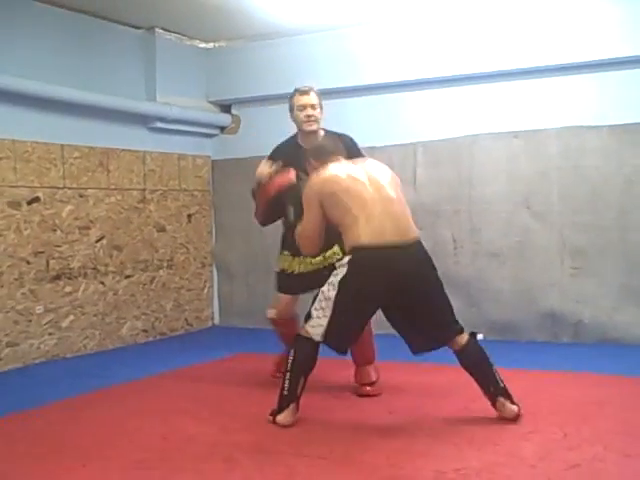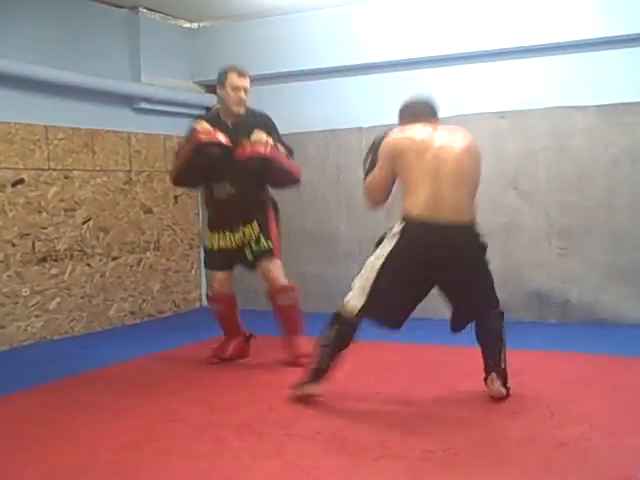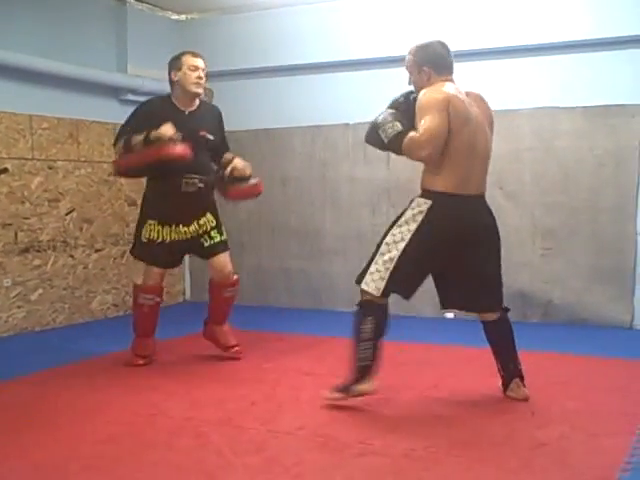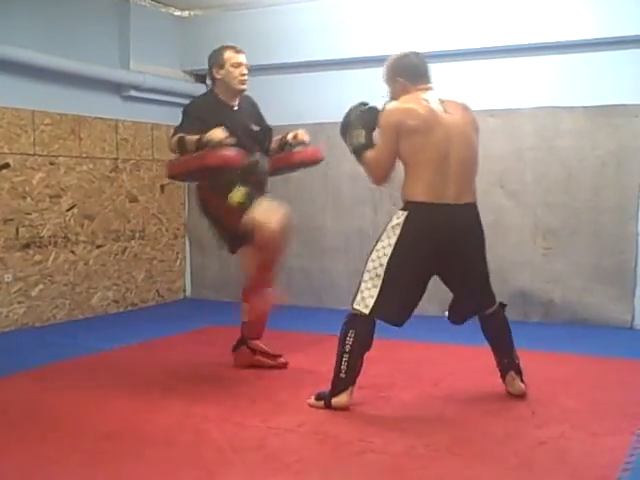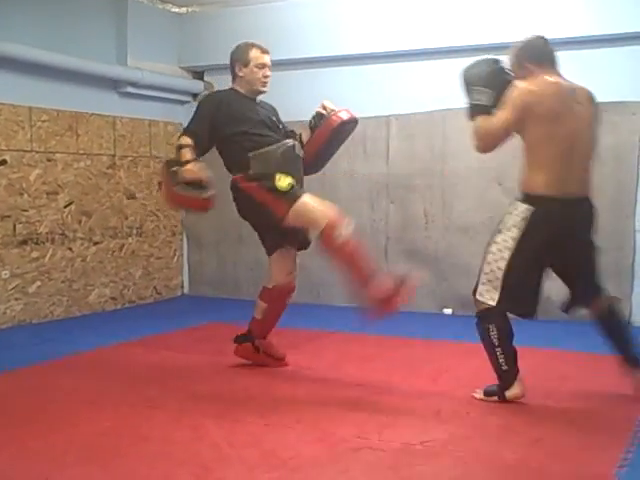
dt=0.5s
person 1, frame 1
left shoulder: (317, 183)
right shoulder: (380, 167)
left elbow: (309, 246)
left wrist: (296, 223)
left hip: (366, 263)
right hip: (413, 257)
left knee: (311, 331)
right knee: (453, 332)
left ankle: (287, 408)
right ankle: (502, 399)
person 1, frame 2
left shoulder: (395, 139)
right shoulder: (468, 142)
left elbow: (374, 197)
left wrist: (372, 165)
left hip: (415, 237)
right hip: (462, 238)
left knee: (353, 306)
right knee: (486, 309)
left ankle: (314, 378)
right ankle: (497, 378)
person 1, frame 3
left shoulder: (433, 96)
right shoulder: (480, 104)
left elbow: (427, 147)
left wrist: (391, 133)
left hip: (437, 210)
right hip: (475, 212)
left knee: (373, 289)
right knee: (488, 303)
left ankle: (362, 377)
right ankle: (513, 380)
person 1, frame 4
left shoulder: (396, 114)
right shoulder: (463, 111)
left elbow: (378, 174)
left wrist: (358, 139)
left hip: (422, 220)
right hip: (466, 219)
left knee: (369, 307)
right knee: (484, 302)
left ankle: (339, 390)
right ankle: (513, 376)
person 1, frame 5
left shoulder: (526, 93)
right shoulder: (586, 99)
left elbow: (483, 141)
left wrist: (480, 97)
left hip: (538, 212)
right hip: (579, 208)
left knee: (489, 301)
right knee: (594, 296)
left ankle: (508, 384)
person 2, frame 1
left shoulder: (343, 144)
right shoulder: (283, 153)
right elbow: (267, 213)
right wrist: (262, 183)
left hip: (336, 241)
right hip: (297, 244)
right knee: (281, 311)
left ankle: (366, 370)
person 2, frame 2
left shoulder: (260, 122)
right shoulder: (206, 124)
left elbow: (287, 167)
right elbow: (181, 174)
left wrist: (270, 147)
right wrist: (193, 141)
left hip: (256, 214)
right hip: (220, 218)
left knee: (275, 278)
right knee: (219, 287)
left ankle: (295, 339)
right ankle: (236, 338)
person 2, frame 3
left shoulder: (212, 113)
right shoulder: (152, 109)
left elbow: (220, 152)
right elbow: (121, 148)
left wrist: (235, 162)
right wrist: (150, 137)
left hip: (201, 207)
right hip: (161, 208)
left knee: (224, 273)
right knee: (152, 279)
left ankle: (216, 326)
right ankle: (143, 342)
person 2, frame 4
left shoulder: (248, 105)
right shoulder: (202, 106)
left elbow: (264, 142)
right elbow: (176, 143)
left wrist: (288, 138)
right wrist: (205, 138)
left hip: (244, 191)
right hip: (220, 191)
left knee: (255, 271)
right knee: (273, 223)
left ankle: (250, 345)
right ankle: (260, 290)
person 2, frame 5
left shoulder: (266, 110)
right shoulder: (218, 102)
left elbow: (294, 144)
right elbow: (188, 140)
right wrist: (188, 164)
left hip: (278, 188)
right hip: (259, 185)
left knee: (283, 279)
right knee: (326, 217)
left ankle: (252, 341)
right ankle: (375, 289)
